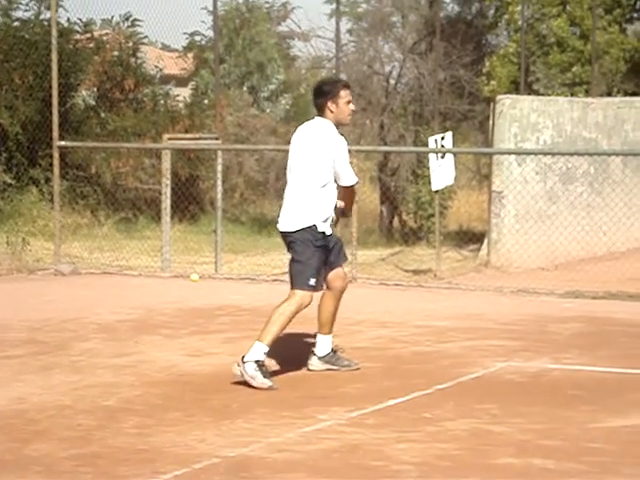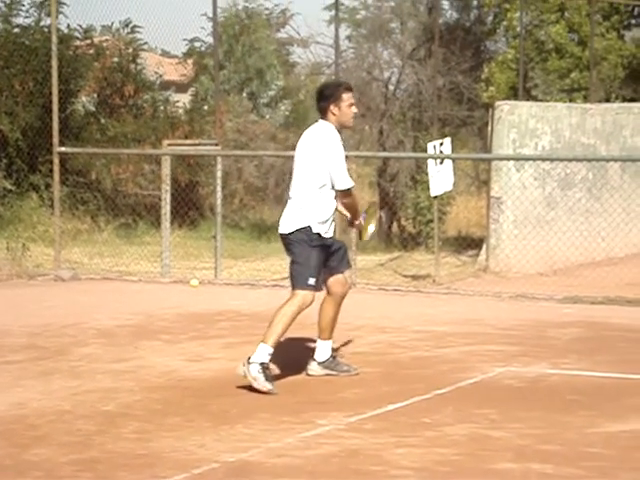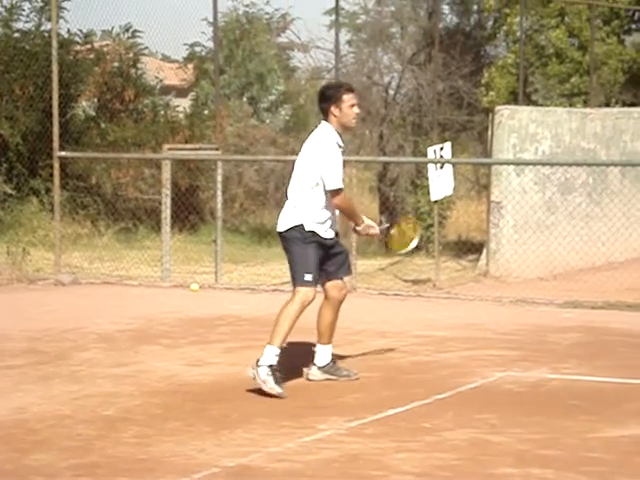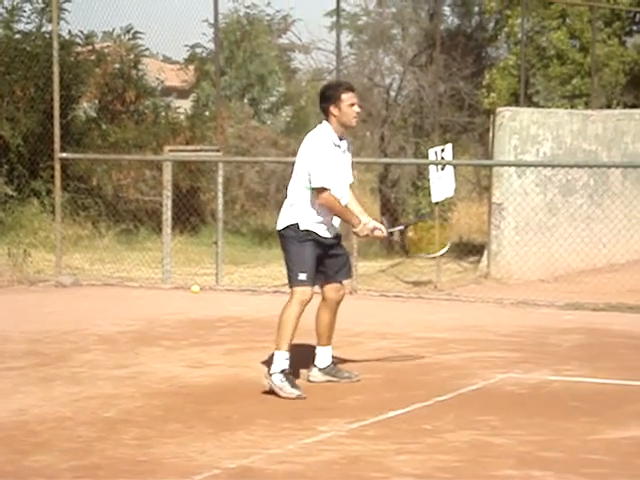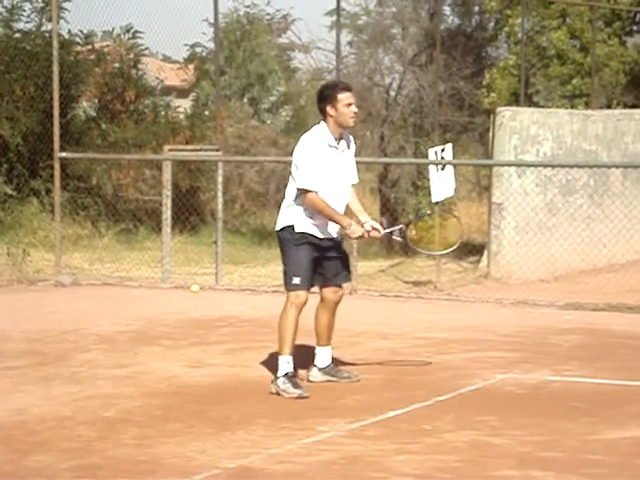
dt=0.1s
person 1, frame 1
left shoulder: (304, 131)
right shoulder: (334, 141)
right elbow: (348, 189)
left wrist: (332, 204)
right wrist: (344, 209)
left hip: (313, 224)
right hip: (307, 226)
left knee: (338, 281)
right knee: (301, 297)
left ankle: (323, 353)
right ankle: (252, 360)
person 1, frame 2
left shoulder: (315, 135)
right shoulder: (328, 142)
right elbow: (344, 193)
left wrist: (345, 214)
right wrist: (355, 217)
left hip: (319, 228)
right hip: (303, 228)
left knee: (339, 286)
right knee: (301, 296)
left ankle: (322, 357)
right ankle: (257, 362)
person 1, frame 3
left shoulder: (329, 139)
right shoulder: (324, 143)
right elbow: (335, 196)
left wrist: (357, 220)
right wrist: (360, 221)
left hip: (321, 229)
right hip: (301, 227)
left knee: (336, 292)
right knee: (304, 294)
left ankle: (322, 362)
right ankle: (266, 364)
person 1, frame 4
left shoulder: (343, 143)
right shoulder: (317, 142)
left elbow: (344, 188)
right elbow: (323, 194)
left wrist: (366, 219)
right wrist: (354, 221)
left hip: (328, 231)
right hip: (300, 227)
left knee: (333, 294)
right knee: (301, 294)
left ankle: (322, 364)
right ankle: (279, 370)
person 1, frame 5
left shoulder: (347, 142)
right shoulder: (311, 144)
left elbow: (348, 189)
right elbow: (309, 196)
left wrist: (365, 219)
right wrist: (346, 223)
left hip: (327, 233)
right hip: (297, 229)
left knee: (332, 295)
right knee: (297, 298)
left ankle: (322, 364)
right ankle: (284, 373)
